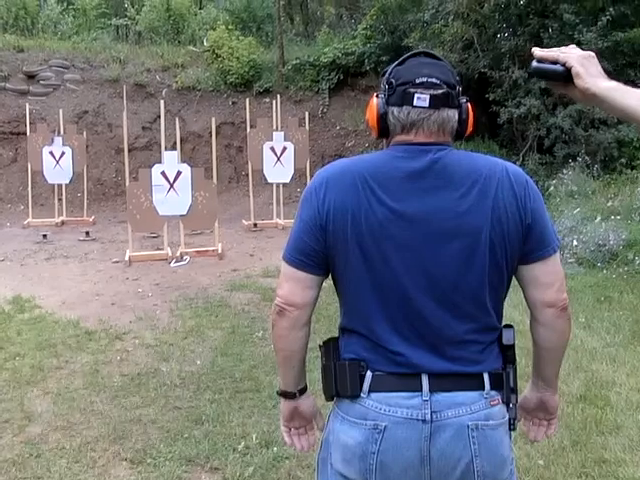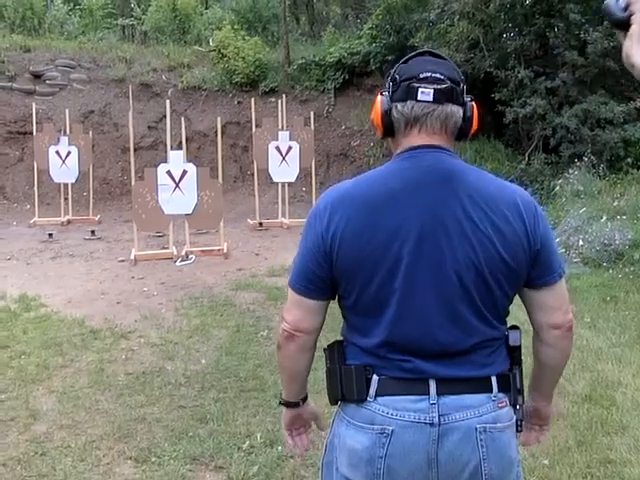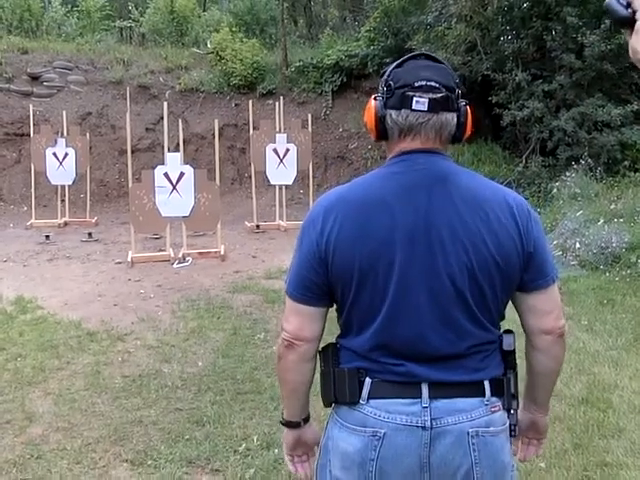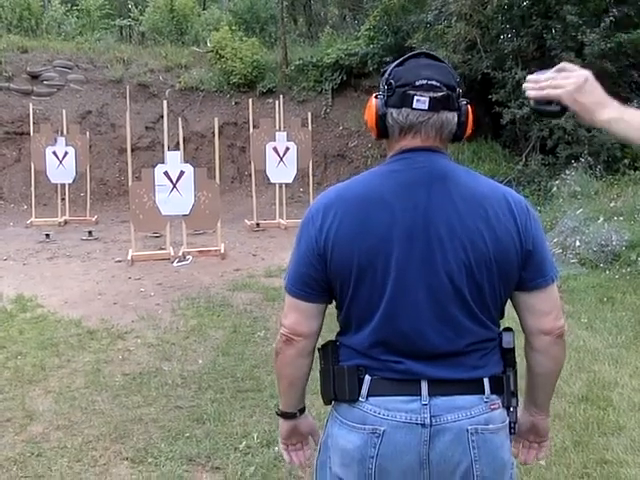
dt=0.4s
person 1, frame 1
left shoulder: (334, 186)
right shoulder: (510, 187)
left elbow: (290, 305)
right elbow: (552, 303)
left wrist: (293, 392)
right wrist: (545, 386)
left hip: (370, 419)
right hip: (475, 419)
person 1, frame 2
left shoulder: (339, 206)
right shoulder: (516, 206)
left elbow: (297, 328)
right elbow: (556, 325)
left wrist: (294, 402)
right wrist: (539, 399)
left hip: (376, 424)
right hip: (481, 424)
person 1, frame 3
left shoulder: (333, 211)
right shoulder: (510, 210)
left elbow: (297, 339)
right elbow: (548, 330)
left wrist: (295, 422)
right wrist: (536, 410)
left hip: (369, 427)
right hip: (474, 428)
person 1, frame 4
left shoulder: (333, 208)
right shoulder: (509, 208)
left elbow: (295, 334)
right elbow: (548, 330)
left wrist: (291, 412)
right wrist: (537, 411)
left hip: (368, 424)
right hip: (474, 426)
